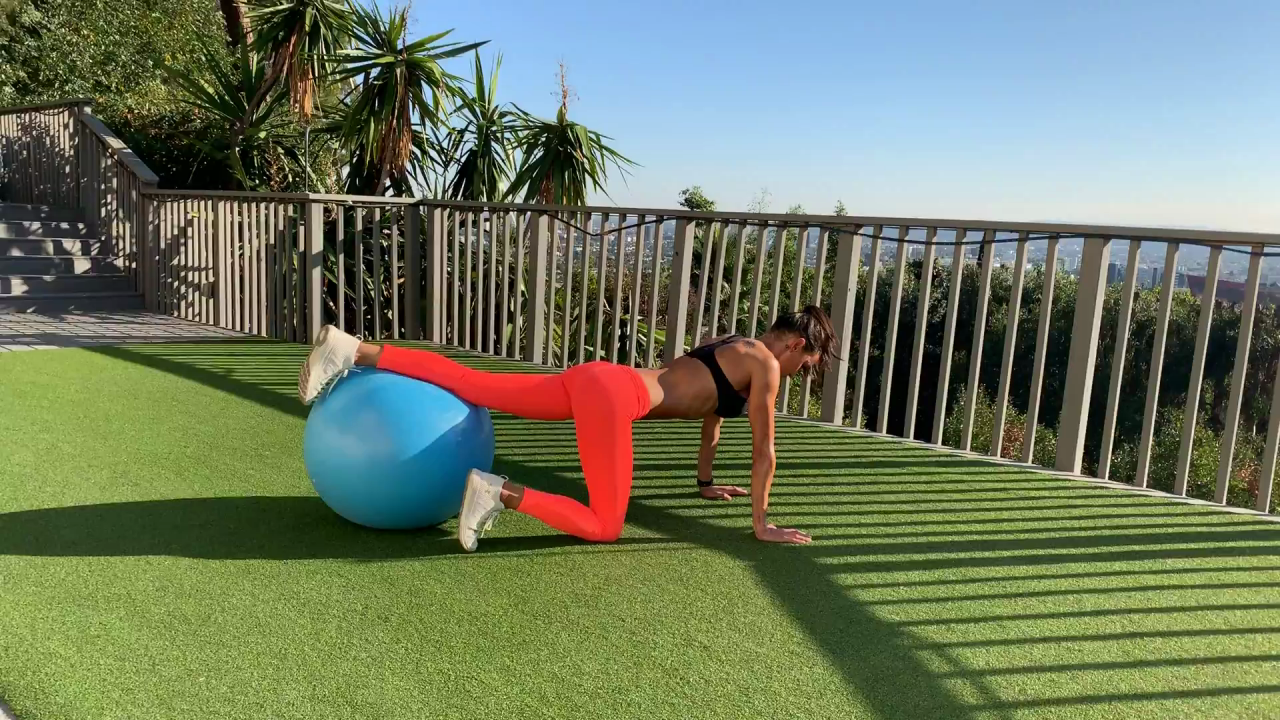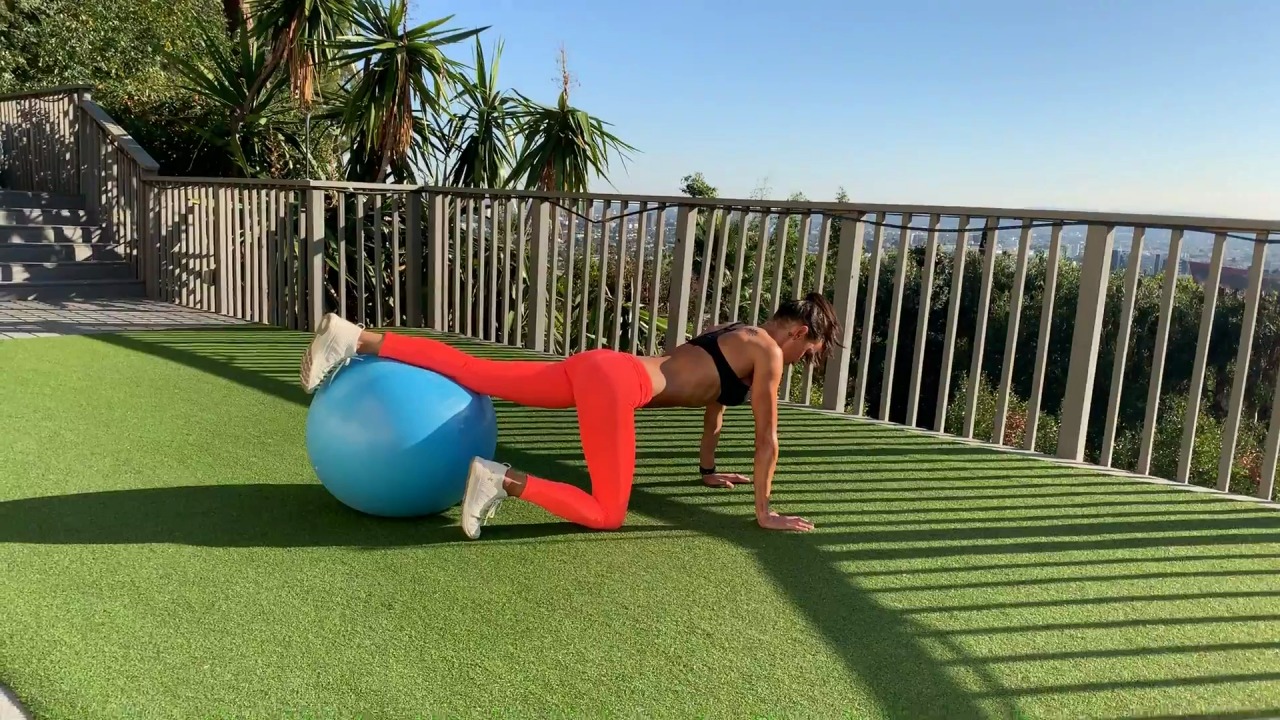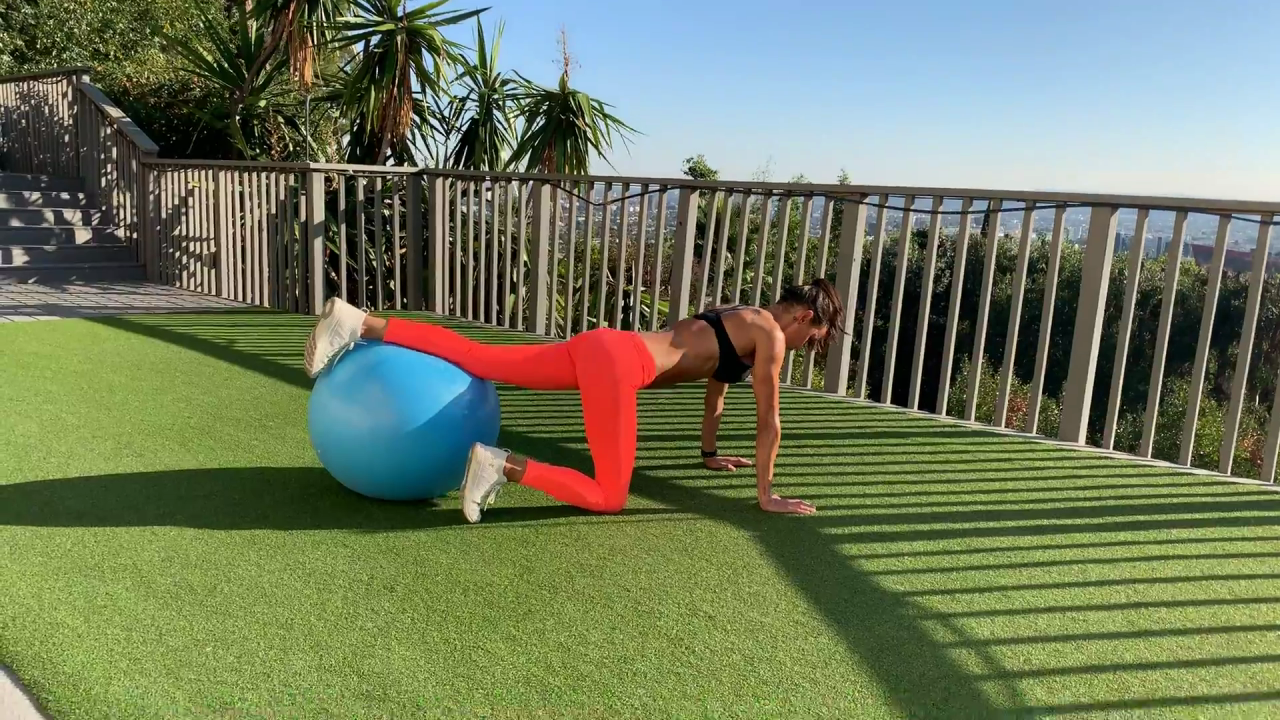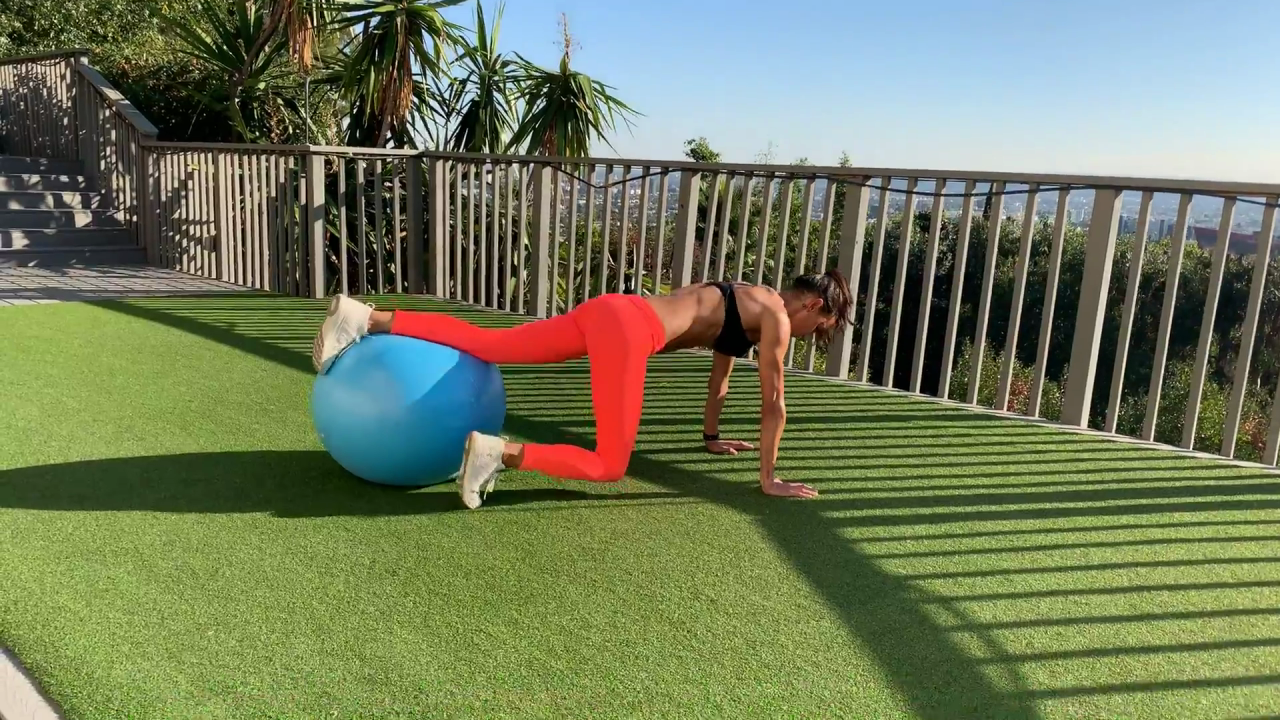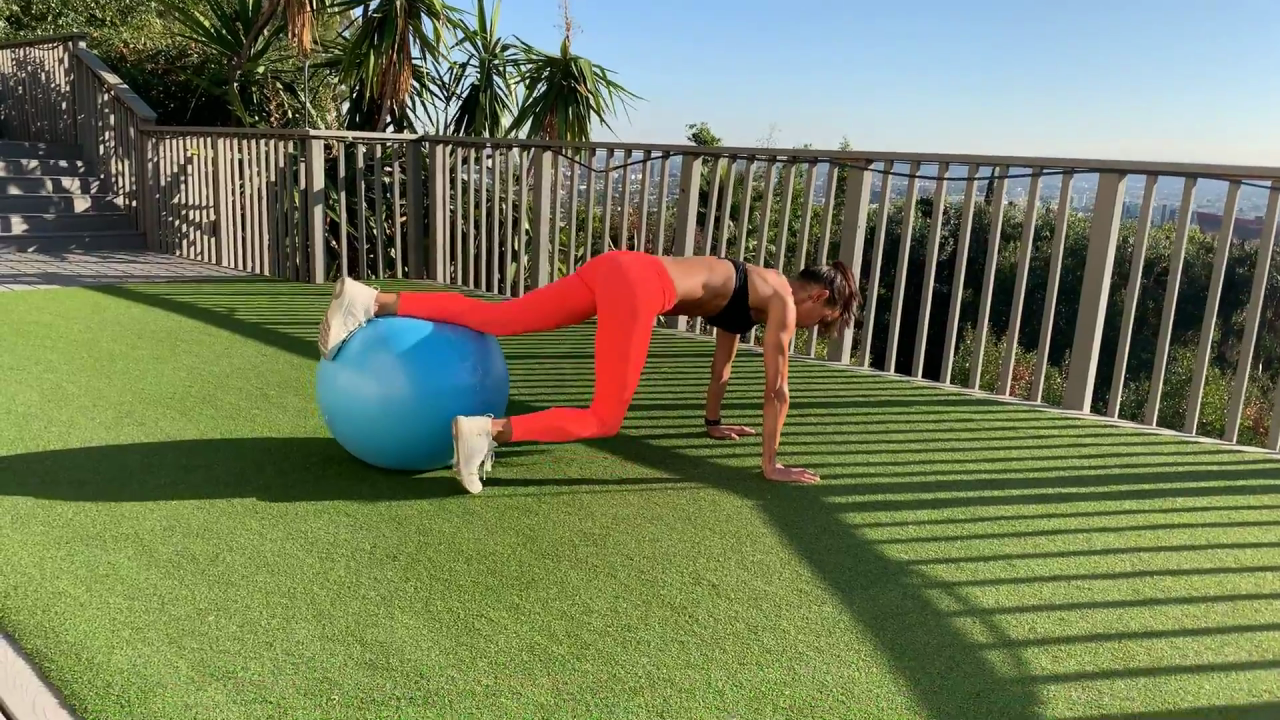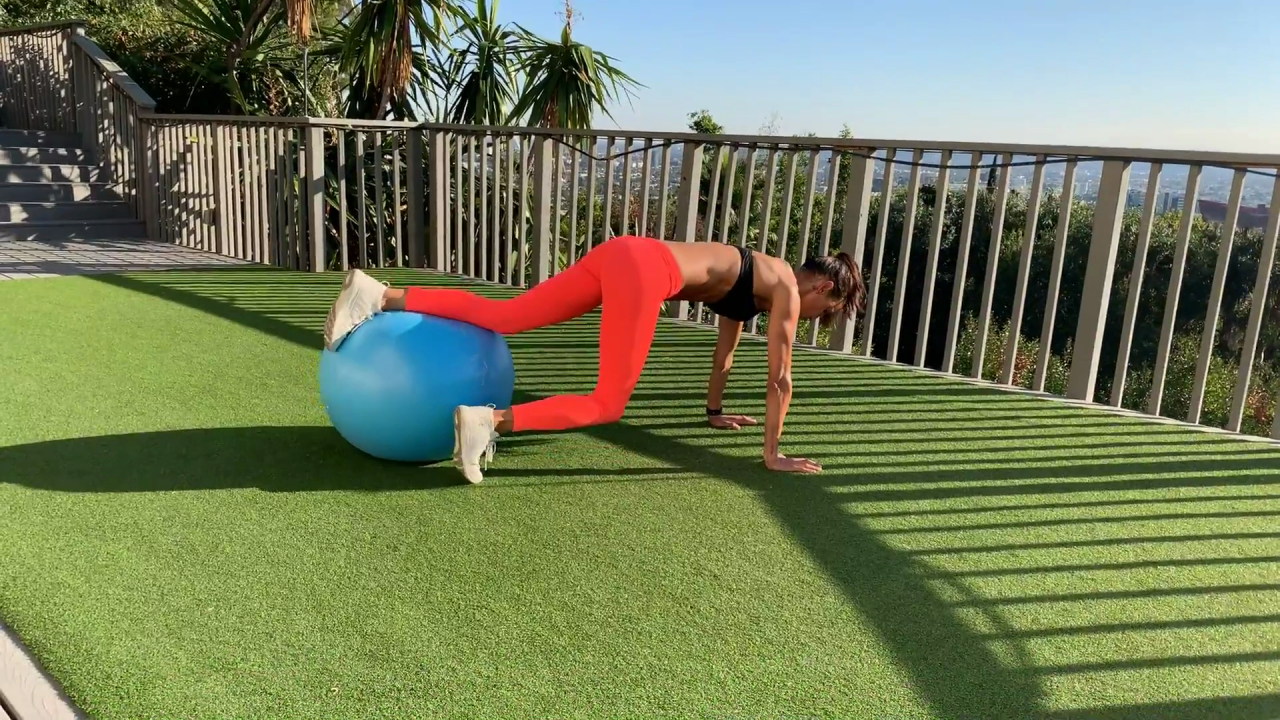
dt=0.2s
person 1, frame 1
left shoulder: (734, 349)
right shoulder: (765, 364)
left elbow: (711, 413)
right elbow: (763, 451)
left wrist: (705, 483)
right wrist: (762, 524)
left hip: (595, 380)
right hip: (612, 397)
left knee: (470, 385)
right knee: (605, 528)
left ankle: (351, 350)
right ankle: (500, 493)
person 1, frame 2
left shoulder: (737, 338)
right shoulder: (769, 351)
left elbow: (713, 404)
right elbow: (766, 438)
left wrist: (708, 471)
right wrist: (764, 512)
left hip: (597, 369)
right hip: (615, 386)
left knee: (470, 373)
right knee: (609, 516)
left ankle: (352, 337)
right ankle: (503, 481)
person 1, frame 3
left shoulder: (739, 320)
right shoulder: (768, 332)
left elbow: (715, 390)
right elbow: (768, 421)
left wrist: (708, 453)
right wrist: (766, 495)
left hip: (598, 347)
right hip: (616, 366)
left knee: (472, 357)
right knee: (608, 499)
left ankle: (355, 323)
right ankle: (503, 465)
person 1, frame 4
left shoulder: (746, 306)
right shoulder: (775, 314)
left elbow: (719, 375)
right elbow: (773, 404)
left wrist: (711, 437)
right wrist: (768, 478)
left hip: (606, 312)
right hip: (627, 328)
left knee: (483, 343)
right knee: (609, 468)
left ankle: (362, 317)
right ankle: (499, 451)
person 1, frame 5
left shoulder: (750, 293)
right shoulder: (783, 300)
left elbow: (723, 358)
right elbow: (776, 389)
left wrist: (713, 422)
right wrist: (770, 464)
left hip: (615, 269)
right hip: (635, 285)
left knee: (491, 317)
right knee: (603, 420)
left ankle: (368, 301)
right ankle: (489, 430)
person 1, frame 6
left shoulder: (753, 283)
right shoulder: (785, 289)
left elbow: (725, 348)
right elbow: (779, 379)
left wrist: (715, 412)
right wrist: (773, 454)
left hip: (621, 255)
right hip: (641, 270)
left knee: (500, 317)
right knee: (607, 406)
left ankle: (376, 296)
right ankle: (489, 421)
